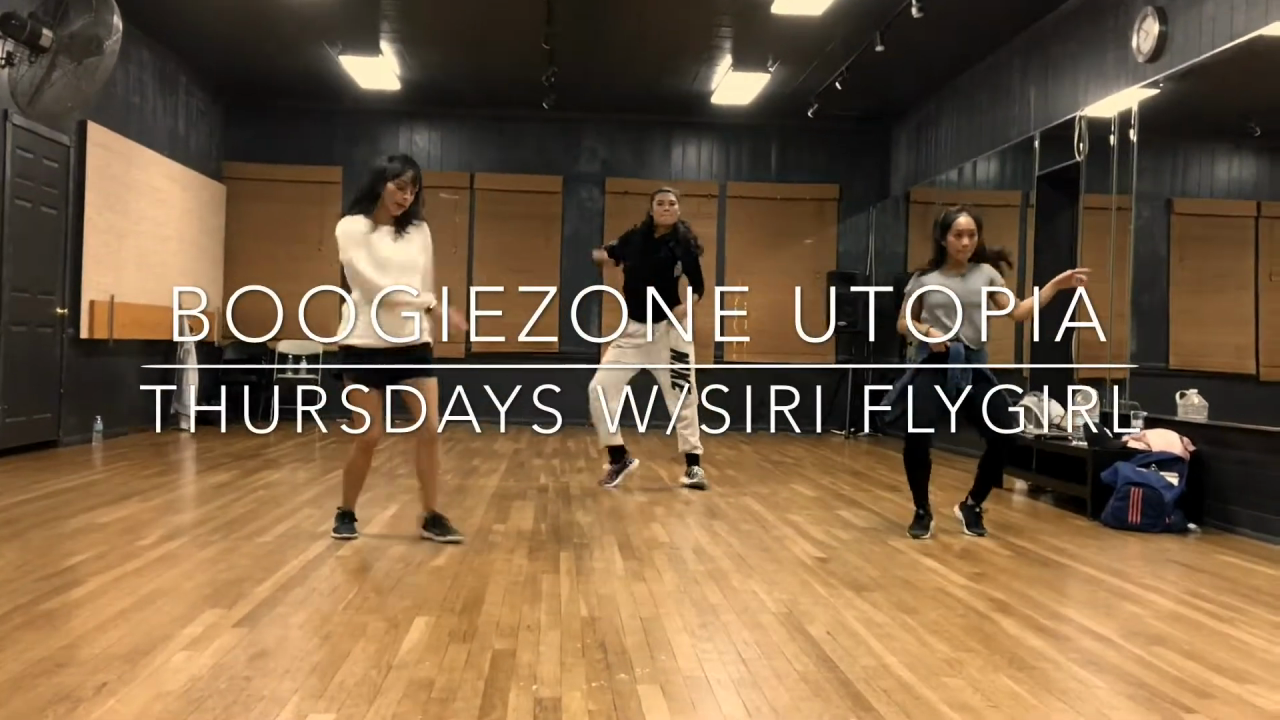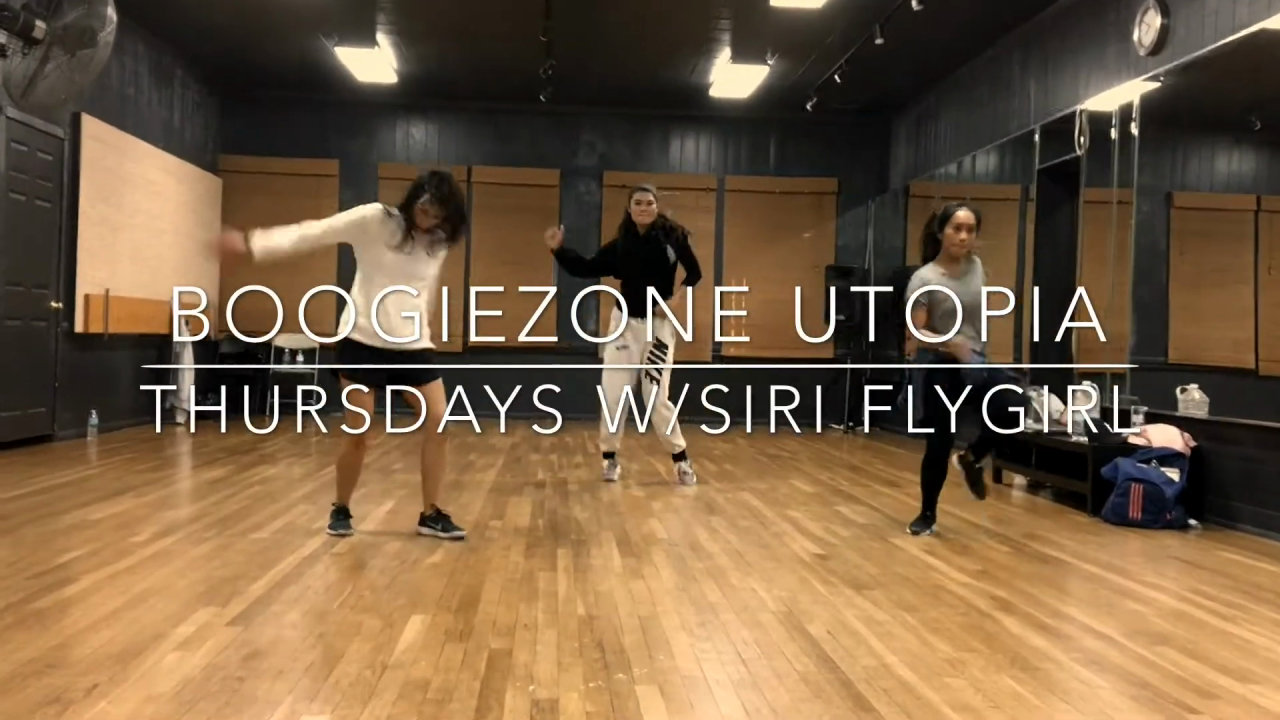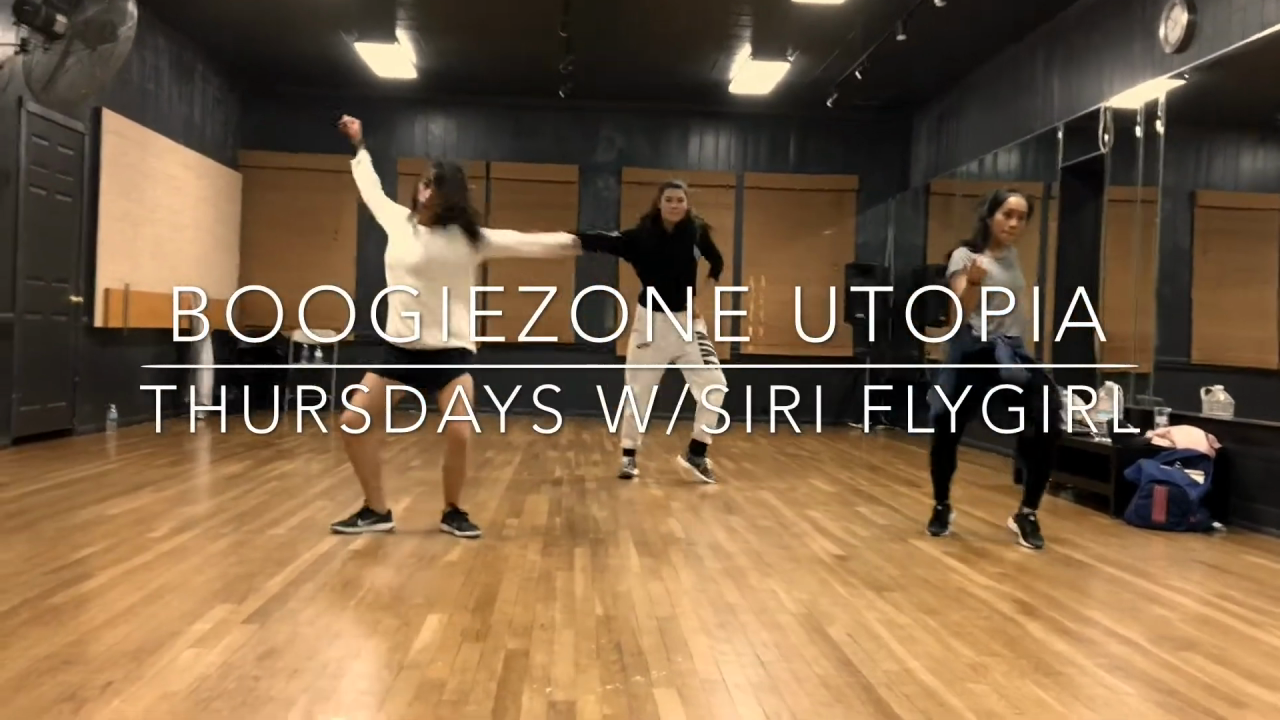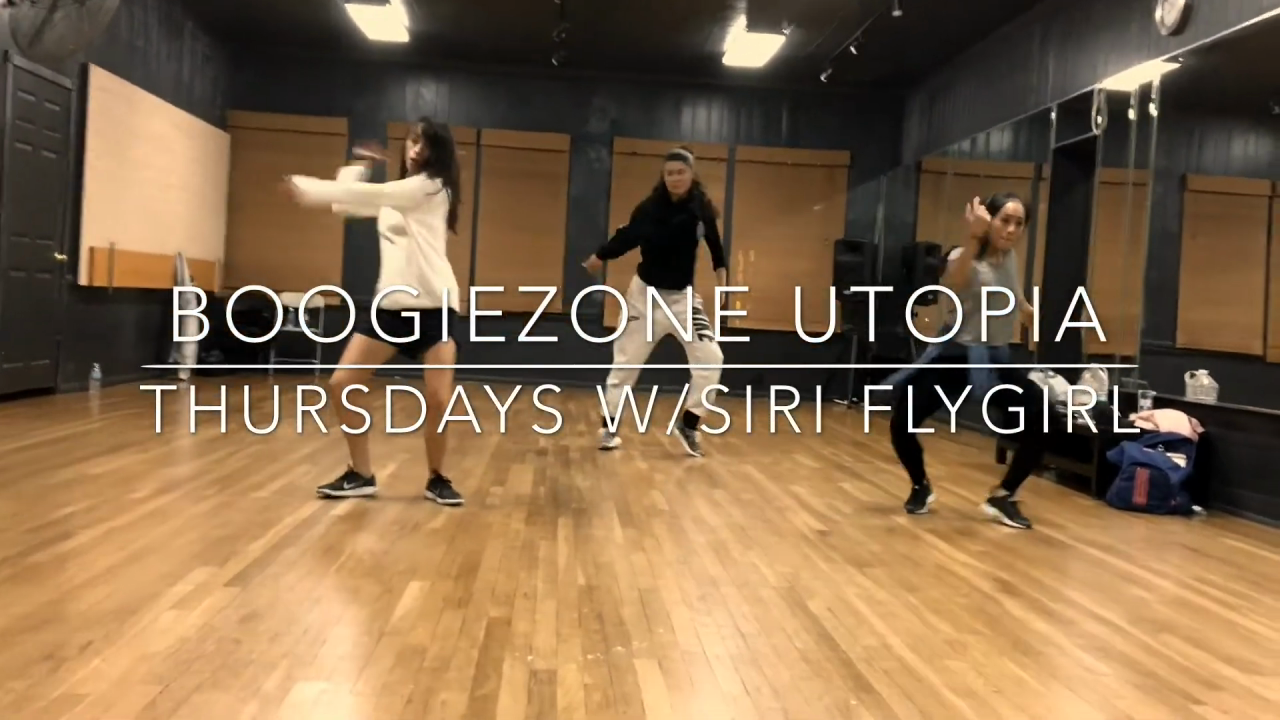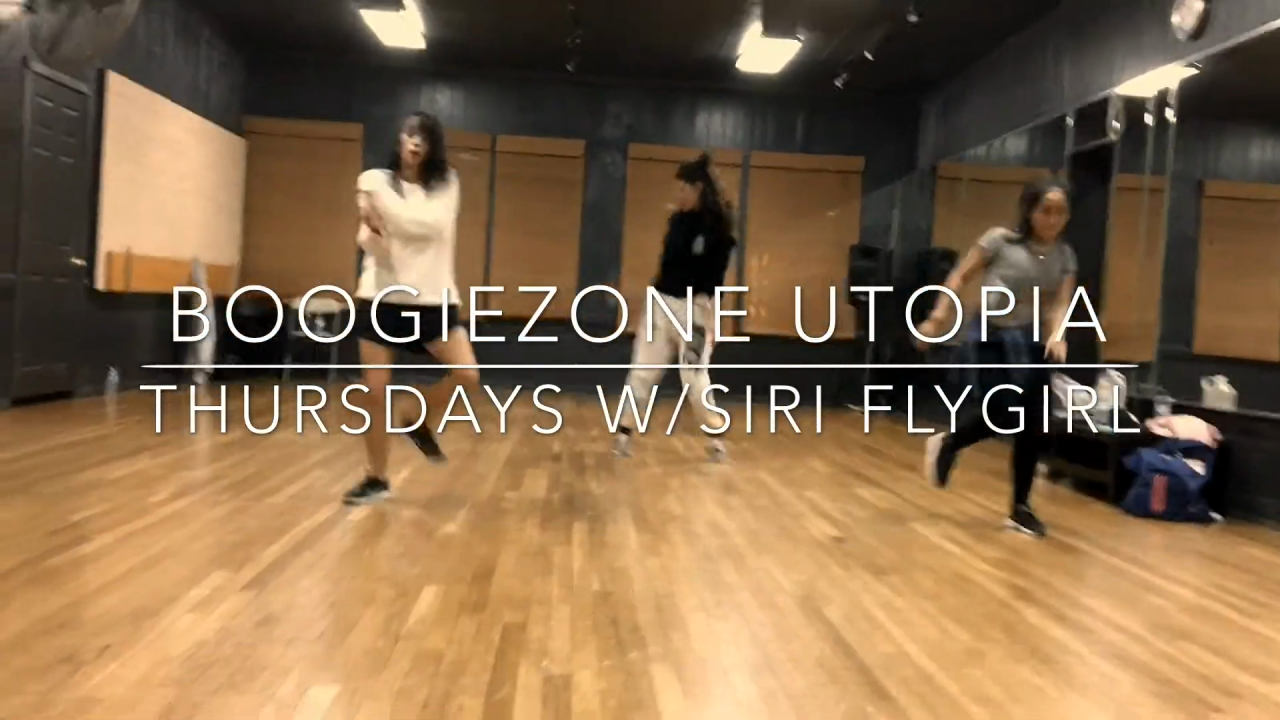
dt=0.4s
person 1, frame 1
left shoulder: (417, 231)
right shoulder: (351, 228)
right elbow: (375, 284)
right wrist: (434, 307)
left hip: (412, 341)
right hip: (366, 343)
left knee: (430, 427)
right knee: (368, 436)
left ankle: (431, 517)
right ankle: (346, 512)
person 1, frame 2
left shoulder: (437, 245)
right shoulder: (375, 220)
right elbow: (314, 232)
right wrist: (255, 244)
left hip: (415, 348)
right hip: (364, 344)
left knee: (436, 428)
right knee: (357, 435)
left ankle: (431, 515)
right ankle: (340, 510)
person 1, frame 3
left shoulder: (463, 236)
right shoulder: (399, 221)
left elbow: (515, 241)
right elbow: (371, 190)
left wrist: (564, 241)
right wrist: (359, 147)
left hip: (448, 348)
right hip: (398, 347)
left knee: (458, 433)
right knee: (353, 422)
left ankle: (452, 513)
right ankle: (374, 510)
person 1, frame 4
left shoulder: (432, 186)
right shoulder: (390, 193)
left elbow: (368, 198)
right elbow: (350, 203)
left wrist: (307, 186)
right wrist: (362, 164)
left hip: (432, 305)
right hip: (388, 304)
left knee: (437, 400)
right knee: (342, 384)
left ankle: (437, 478)
right ankle: (360, 473)
person 1, frame 5
left shoulder: (445, 182)
right shoulder: (373, 180)
left elbow: (436, 228)
right elbow: (370, 242)
left wrist: (389, 212)
right wrist: (372, 229)
left hip: (434, 297)
right hip: (381, 297)
left knee: (466, 376)
right knee: (375, 391)
left ankle: (419, 422)
right ankle: (376, 478)
person 2, frame 1
left shoulder: (986, 274)
right shoulder: (924, 279)
left elbow: (1016, 313)
right elbow: (903, 323)
left wrist: (1056, 286)
right wrist: (927, 332)
left hip: (973, 366)
right hip: (932, 365)
left knee: (1002, 440)
right knee: (917, 437)
left ankle: (971, 506)
right ankle: (923, 514)
person 2, frame 2
left shoulder: (976, 266)
right shoulder: (924, 280)
right elbow: (914, 337)
right wrist: (948, 344)
left hip: (975, 361)
right hip: (939, 366)
left knee: (1010, 410)
right knee: (939, 444)
left ankle: (970, 458)
right ankle: (928, 513)
person 2, frame 3
left shoulder: (1010, 254)
right shoulder: (964, 256)
right elbow: (963, 306)
left wrist: (1023, 325)
right wrist: (973, 280)
left hip: (1013, 356)
right hip: (973, 354)
left knee: (1045, 434)
right knee: (945, 435)
left ankle: (1026, 515)
right ankle: (942, 508)
person 2, frame 4
left shoulder: (1010, 260)
right shoulder: (967, 262)
right elbow: (960, 278)
left wrist: (1026, 311)
right wrist: (975, 231)
left hip: (997, 362)
right hip: (953, 357)
left knee: (1039, 426)
right knee: (901, 426)
left ankle: (1004, 497)
right ankle: (921, 487)
person 2, frame 5
left shoulder: (1065, 257)
right shoulder: (1001, 240)
left elbow: (1062, 308)
right elbow: (961, 276)
left wrist: (1057, 335)
right wrist: (939, 315)
left hip: (1031, 344)
right hip: (993, 338)
left knee: (1032, 428)
right knee: (1000, 415)
left ankle: (1019, 508)
right ankle: (945, 445)
person 3, frame 1
left shoulder: (686, 246)
right shoulder: (635, 238)
left elbow: (698, 286)
right elbow: (614, 252)
left wrist: (685, 308)
right wrist: (601, 255)
left hip: (669, 329)
right hip: (632, 329)
left knee: (682, 397)
right knee: (600, 388)
left ankle: (692, 464)
right ankle: (618, 458)
person 3, frame 2
left shoulder: (672, 235)
right shoulder: (618, 245)
left elbow: (694, 272)
right elbow: (585, 268)
left wrist: (677, 300)
right wrist: (558, 249)
left hip: (659, 323)
right hip: (625, 322)
left knee: (657, 394)
right knee: (614, 394)
left ankle: (680, 458)
right ankle: (610, 458)
person 3, frame 3
left shoulder: (697, 233)
right shoulder: (643, 235)
left elbow: (717, 266)
right elbow: (609, 243)
right wrist: (575, 238)
left hip: (688, 321)
right hip: (651, 319)
left knee: (713, 386)
right knee: (638, 390)
left ankle: (696, 452)
right ankle: (629, 456)
person 3, frame 4
left shoulder: (701, 211)
right shoulder: (649, 207)
left elbow: (715, 246)
right elbow: (626, 237)
left wrist: (720, 278)
right wrist: (599, 257)
left hip: (682, 296)
right hip: (644, 295)
left knee: (710, 359)
right knee: (625, 363)
left ankle: (689, 425)
right ankle: (609, 427)
person 3, frame 5
left shoulder: (718, 224)
right shoulder: (679, 219)
left elbow: (716, 272)
left wrist: (709, 310)
left hip: (694, 306)
right hip: (660, 301)
left knee: (694, 379)
right knee: (642, 373)
left ankle: (716, 433)
right ankle: (625, 432)
